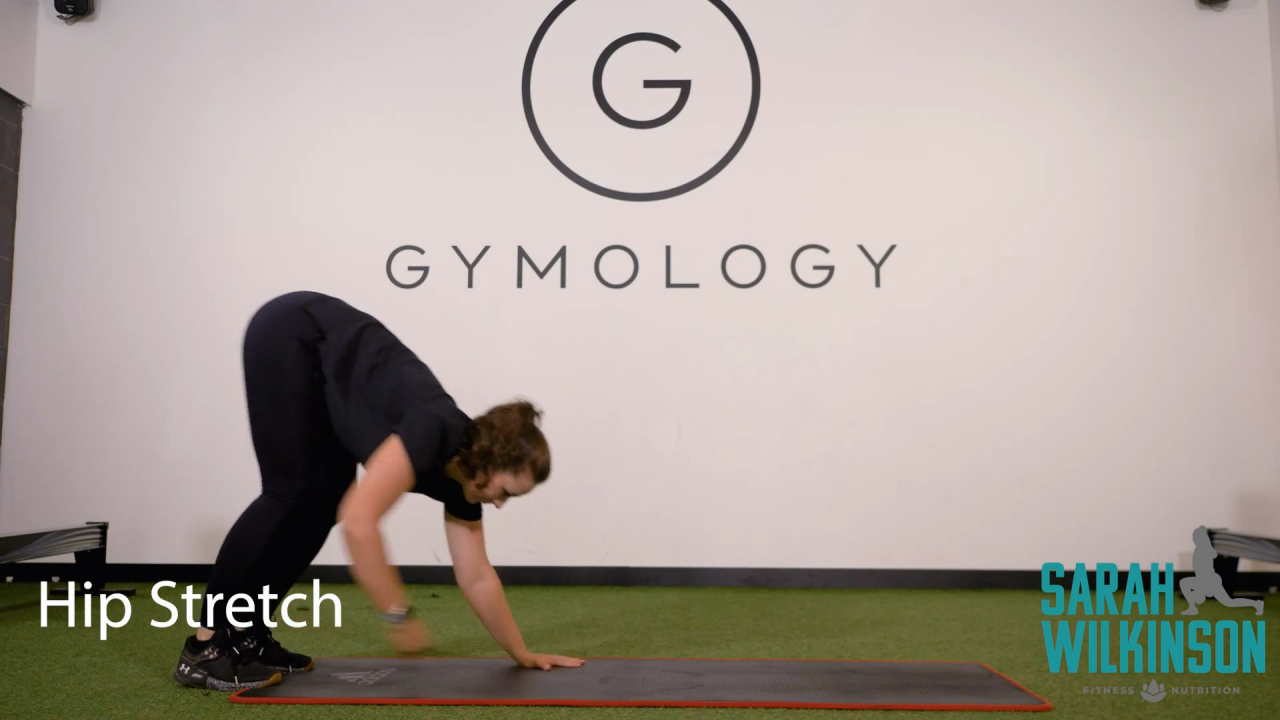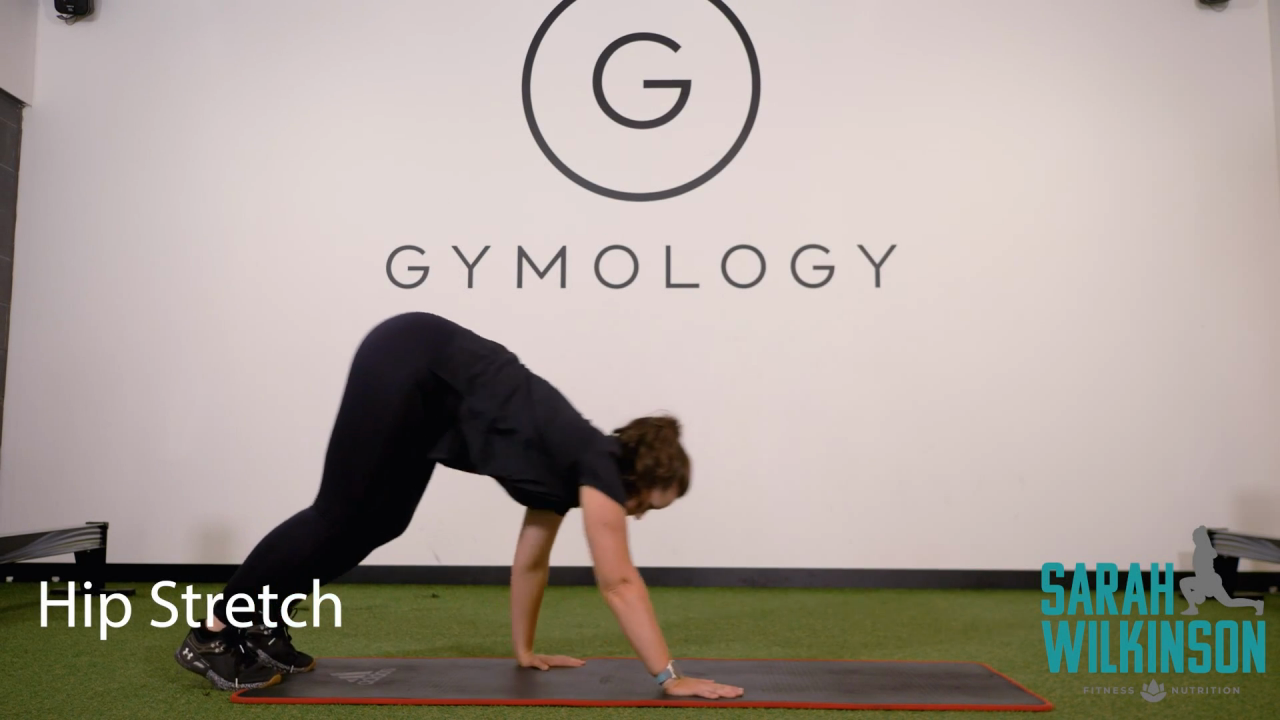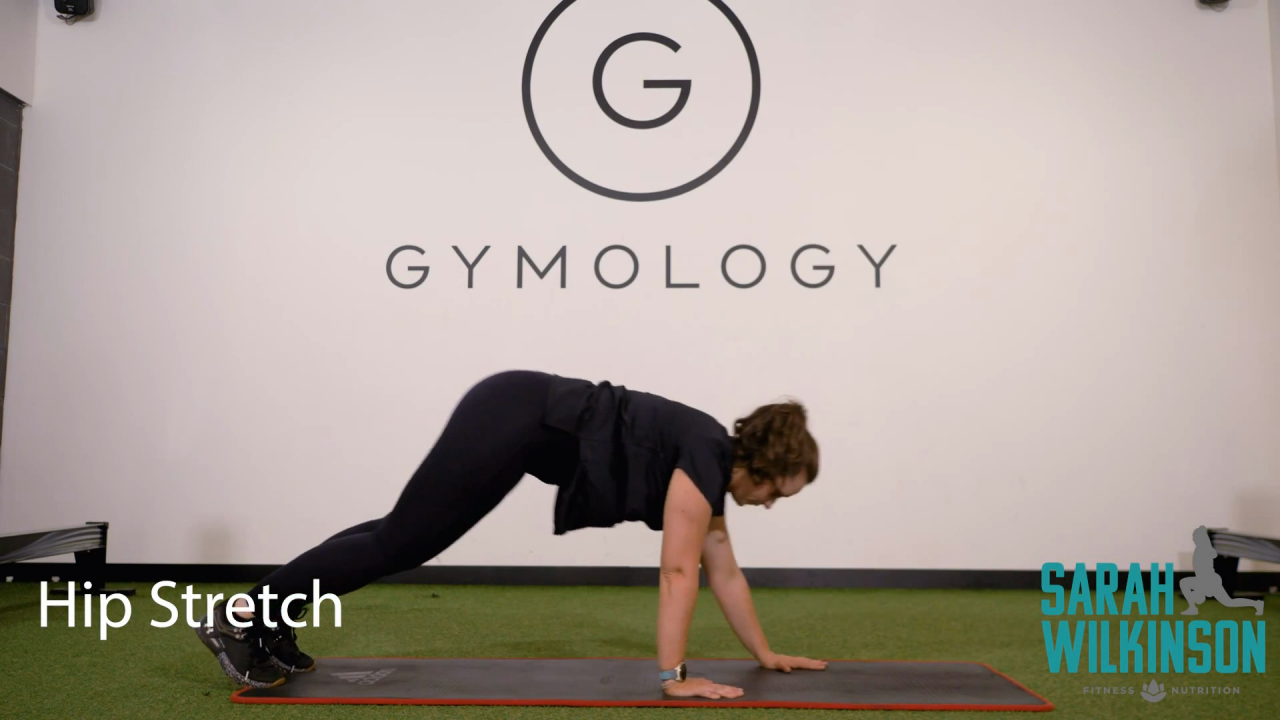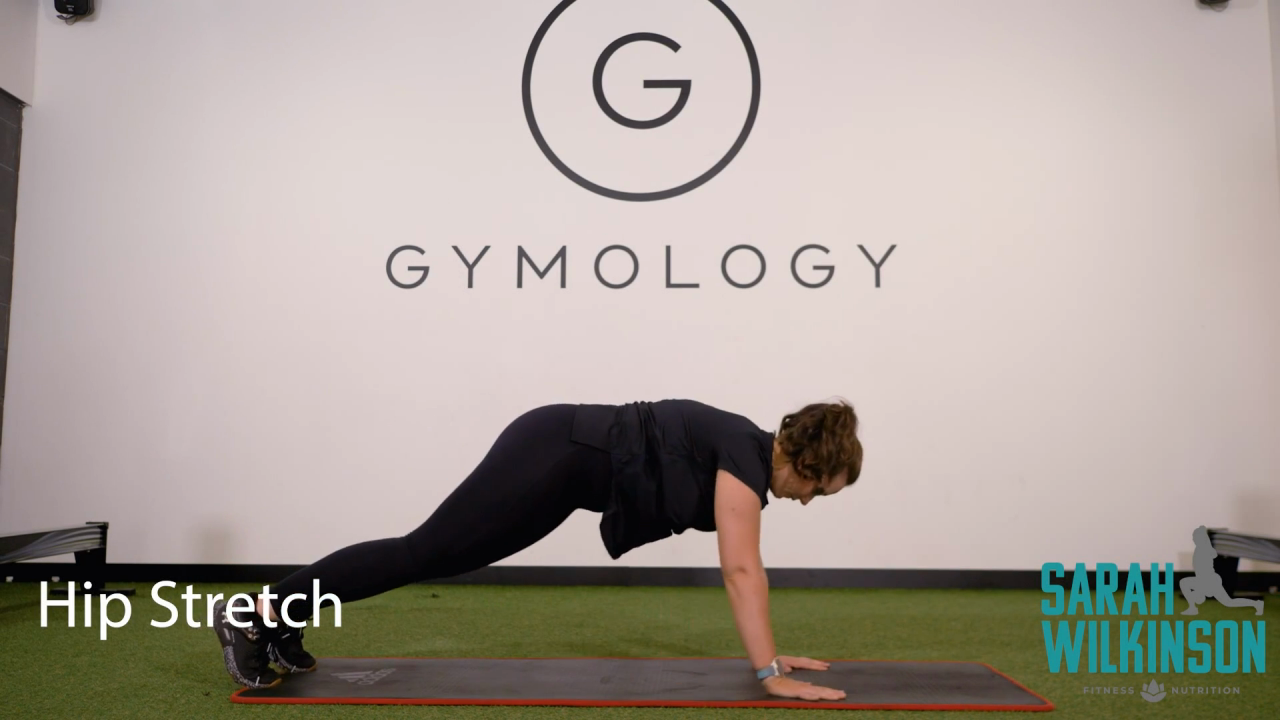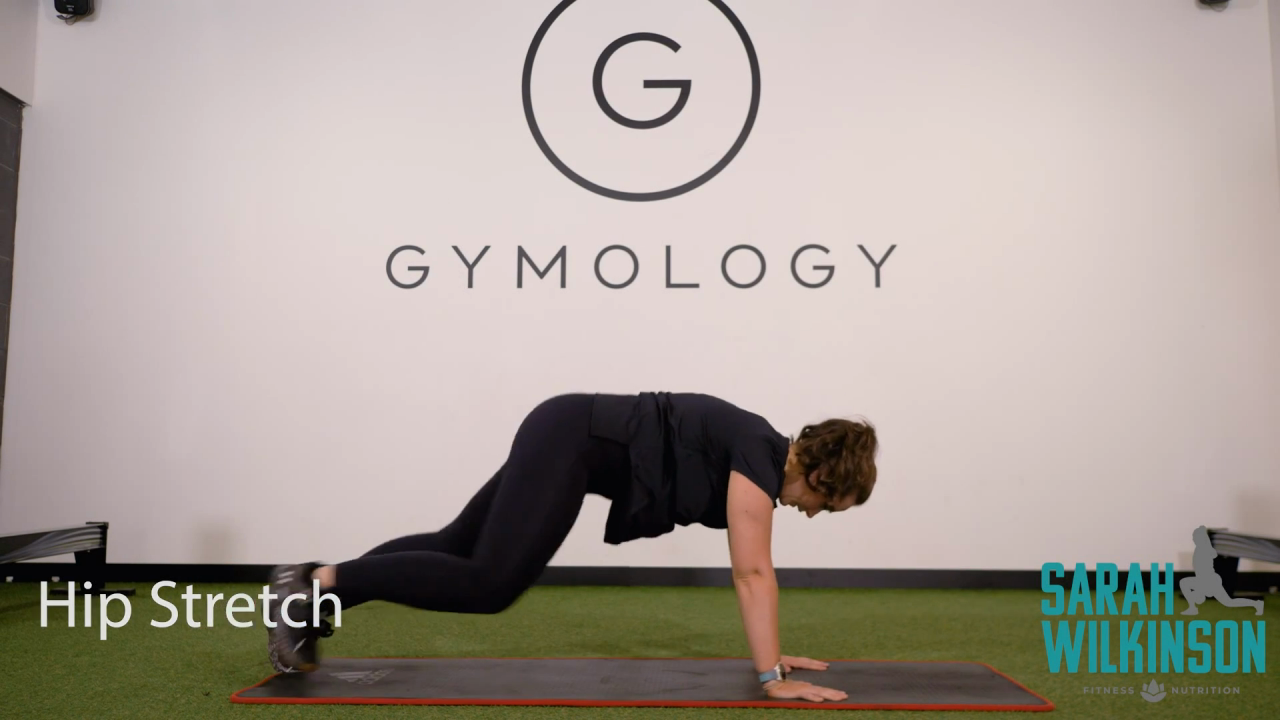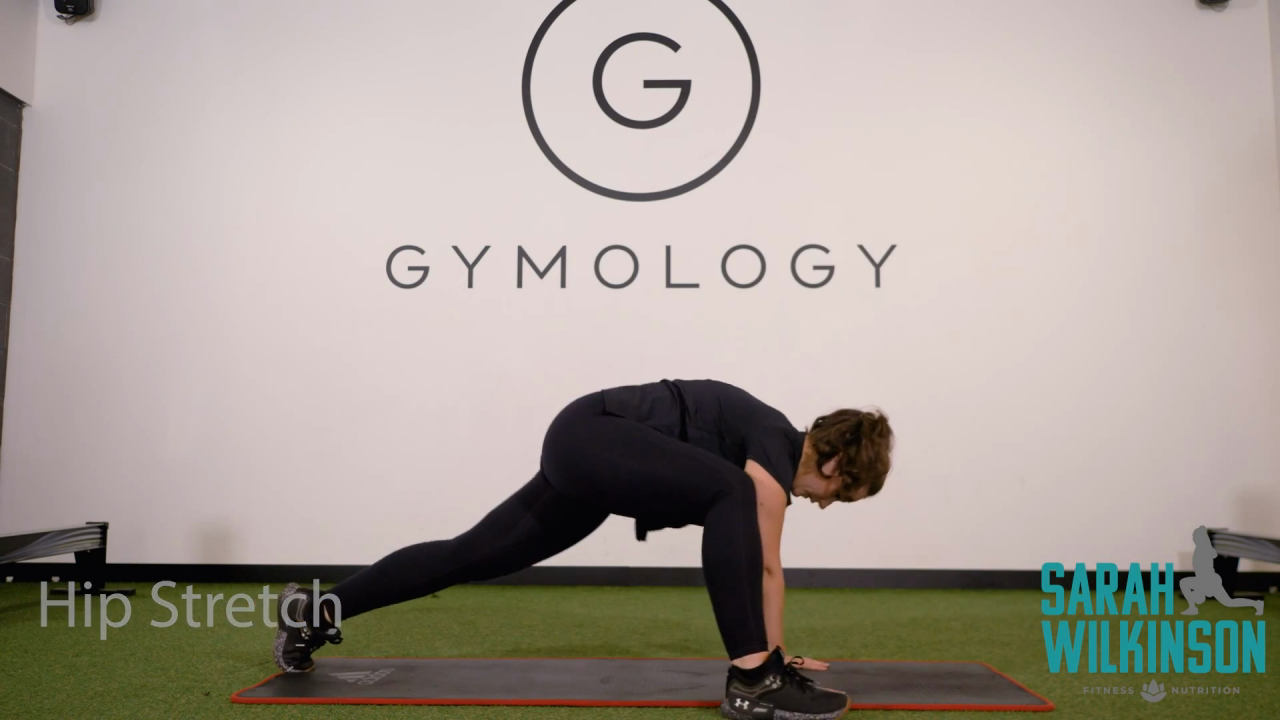
dt=0.5s
person 1, frame 1
left shoulder: (460, 472)
right shoulder: (433, 435)
left elbow: (476, 576)
right elbow: (356, 519)
left wrist: (519, 652)
right wrist: (400, 617)
left hip: (332, 364)
right hip: (290, 336)
left knee: (325, 500)
right knee: (293, 493)
left ankle: (248, 634)
right ankle: (206, 646)
person 1, frame 2
left shoulder: (572, 470)
right shoulder: (602, 467)
left elbow: (531, 562)
right elbow: (620, 582)
left wrist: (525, 652)
right wrist: (670, 678)
left hip: (426, 380)
right hip: (411, 362)
left knee: (382, 521)
right knee: (342, 514)
left ankle: (260, 628)
right ankle: (211, 633)
person 1, frame 3
left shoulder: (713, 472)
right shoulder: (706, 456)
left elbow: (723, 570)
right elbow: (678, 571)
left wrist: (763, 651)
right wrist: (673, 676)
left hip: (532, 430)
right hip: (519, 417)
left knee: (406, 538)
right knee: (403, 541)
left ankle: (270, 626)
right ankle: (236, 619)
person 1, frame 4
left shoulder: (752, 475)
right shoulder: (746, 455)
left elbow: (749, 569)
right elbow: (738, 572)
left wrist: (772, 656)
right wrist: (771, 674)
left hip: (564, 474)
right hip: (553, 454)
left knee: (436, 560)
right knee: (423, 553)
left ankle: (284, 619)
right ankle: (256, 614)
person 1, frame 5
left shoulder: (763, 469)
right shoulder: (761, 457)
left elbow: (751, 571)
right elbow: (752, 574)
left wrist: (772, 653)
right wrist: (772, 677)
left hip: (572, 444)
right hip: (566, 435)
left knee: (459, 547)
right knee: (490, 582)
left ankle: (306, 613)
right ankle: (314, 583)
person 1, frame 6
left shoulder: (774, 456)
right shoulder: (775, 449)
left elbow: (758, 564)
right elbow: (765, 567)
left wrist: (777, 644)
right wrist: (770, 653)
left hip: (587, 455)
right hip: (588, 433)
left knee: (470, 557)
right knee: (729, 494)
left ankle: (312, 613)
